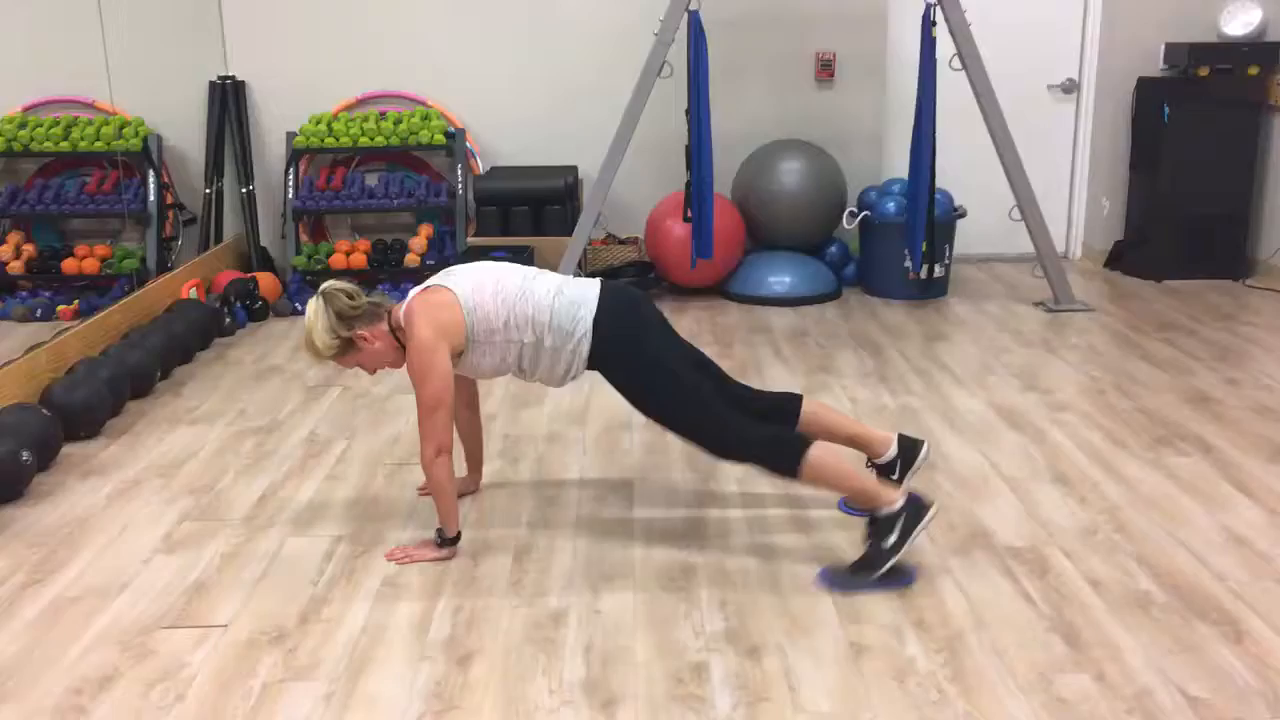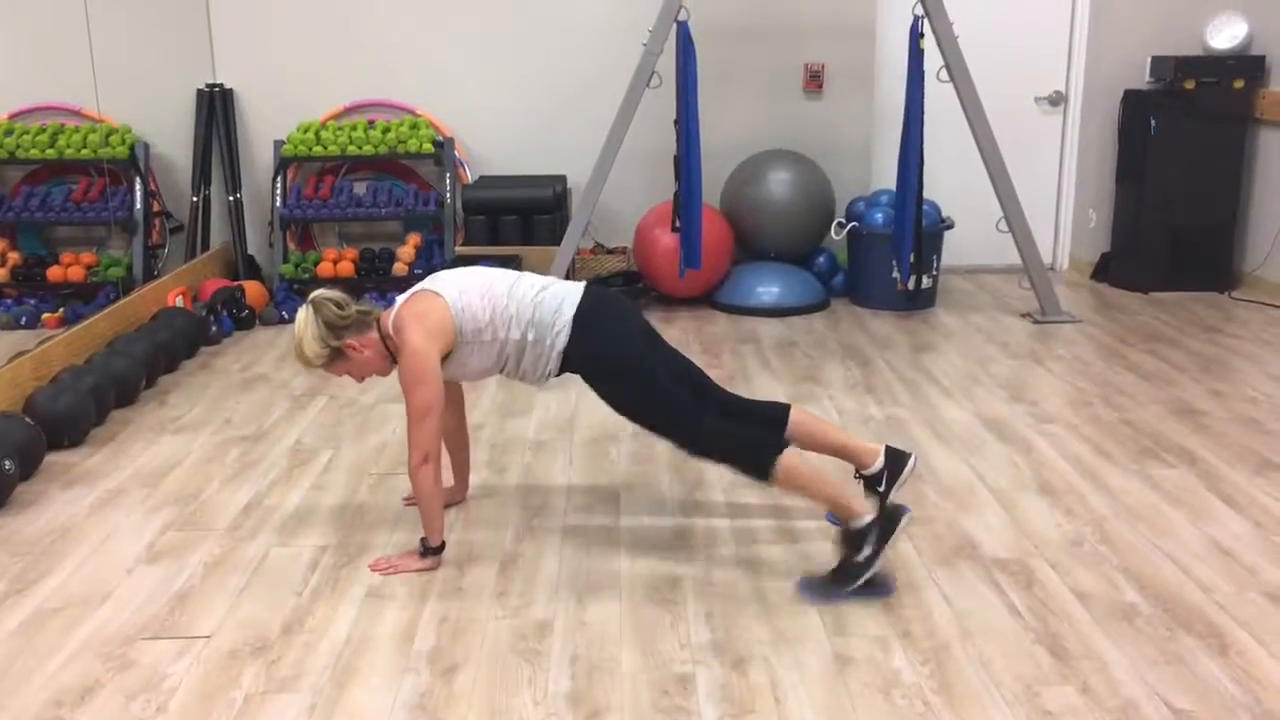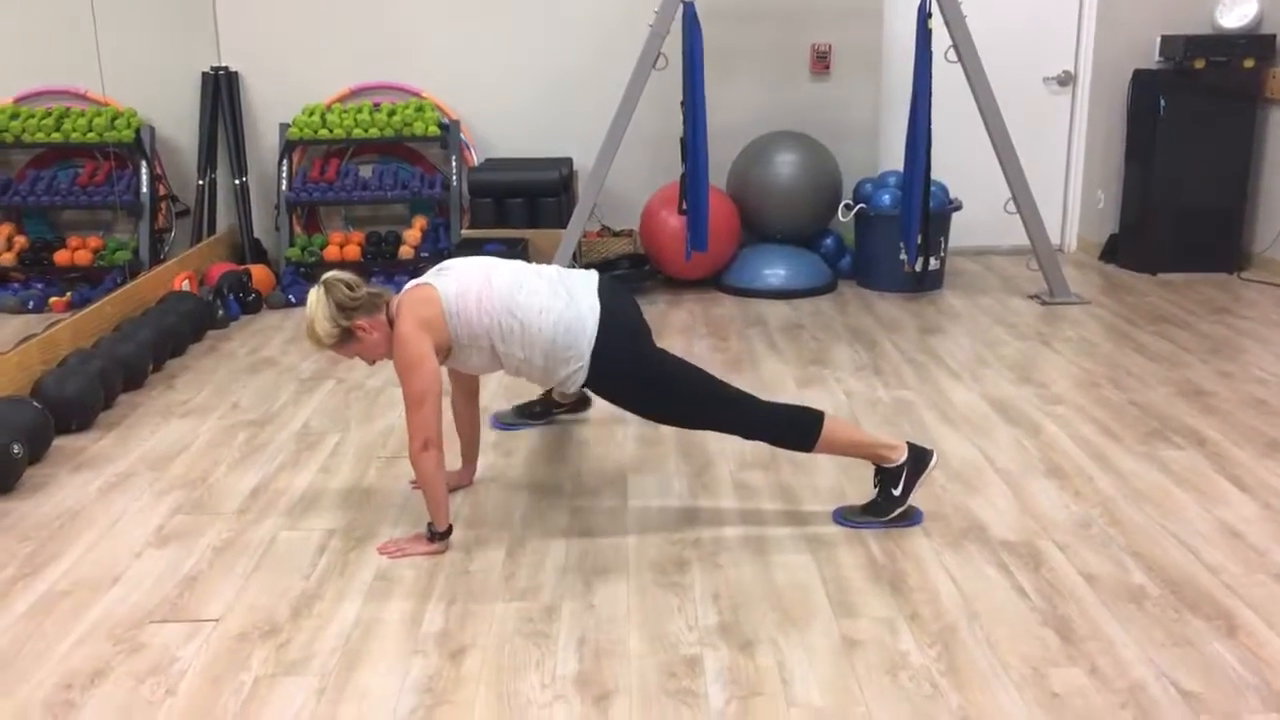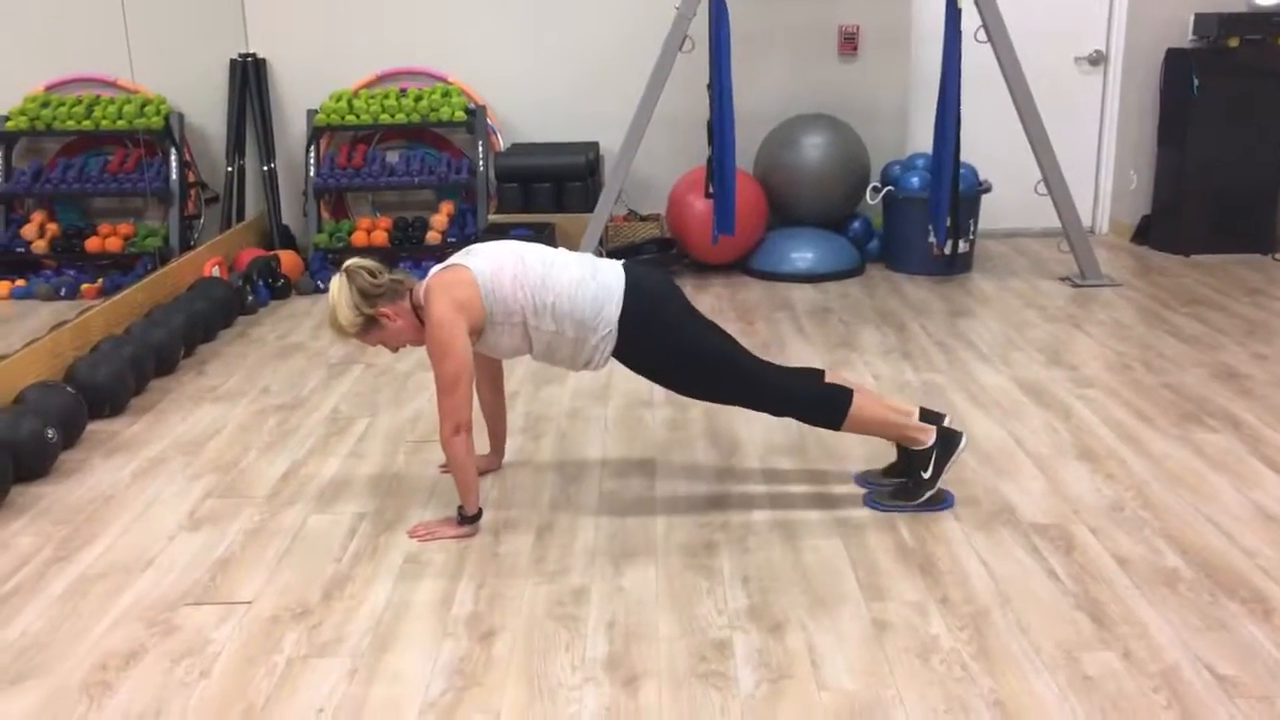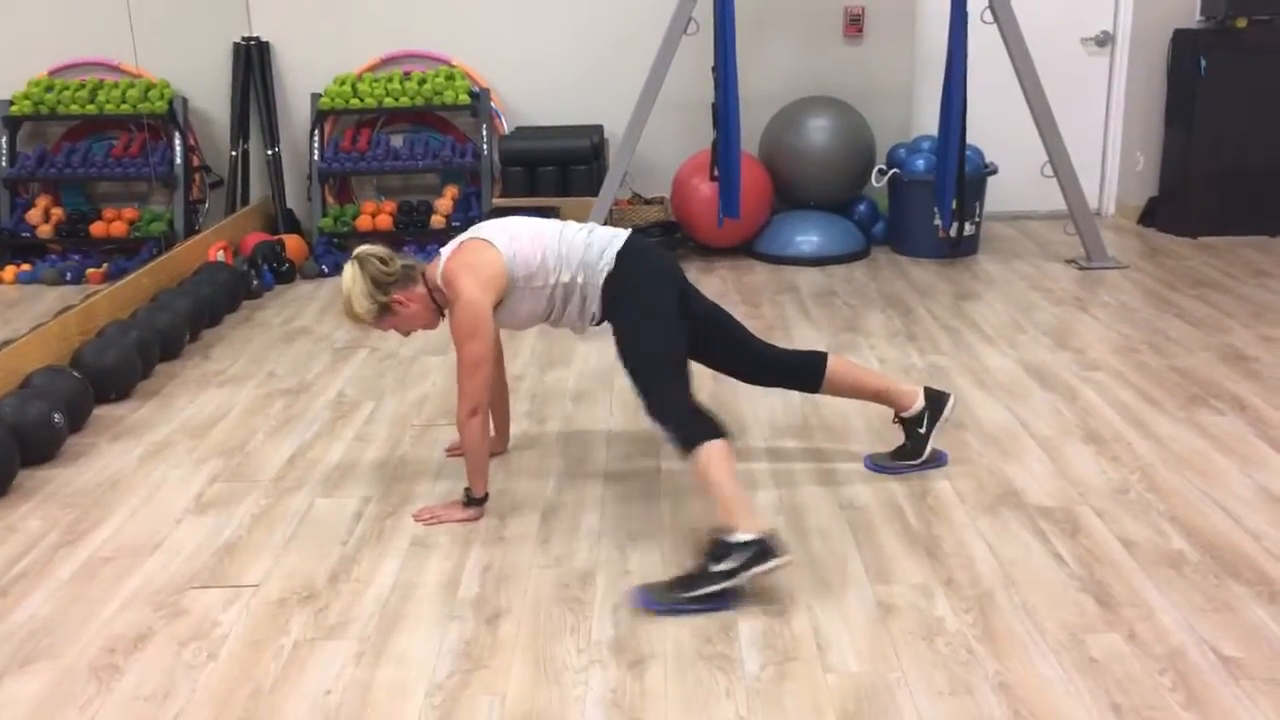
dt=1s
person 1, frame 1
left shoulder: (420, 330)
right shoulder: (430, 310)
left elbow: (434, 447)
right elbow: (464, 399)
left wrist: (444, 539)
right wrist: (472, 476)
left hip: (609, 329)
right hip: (610, 316)
left knee: (724, 430)
right knee: (738, 403)
left ankle: (892, 503)
right ankle: (889, 450)
person 1, frame 2
left shoulder: (413, 334)
right shoulder: (415, 318)
left elbow: (422, 455)
right elbow: (451, 407)
left wrist: (431, 547)
right wrist: (460, 487)
left hip: (589, 331)
right hip: (593, 318)
left knee: (703, 430)
right knee: (721, 410)
left ankle: (865, 515)
right ankle: (877, 461)
person 1, frame 3
left shoulder: (410, 327)
right shoulder: (428, 298)
left elbow: (424, 442)
right elbow: (464, 382)
left wrist: (437, 532)
right wrist: (466, 471)
left hip: (599, 344)
right hip: (598, 302)
left knee: (734, 414)
left ankle: (896, 457)
right ankle: (564, 393)
person 1, frame 4
left shoulder: (441, 308)
right shoulder: (455, 287)
left elbow: (454, 425)
right elbow: (488, 372)
left wrist: (467, 515)
right wrist: (496, 454)
left hip: (630, 318)
right hip: (631, 293)
left knee: (764, 391)
right knee: (762, 377)
left ankle: (925, 439)
right ankle: (913, 415)
person 1, frame 5
left shoulder: (464, 284)
right shoulder: (452, 272)
left elbow: (471, 404)
right elbow: (493, 362)
left wrist: (473, 498)
right wrist: (498, 439)
left hip: (627, 274)
right hip: (630, 272)
left knee: (670, 402)
right knee: (760, 364)
left ankle: (744, 538)
right ankle: (915, 402)
